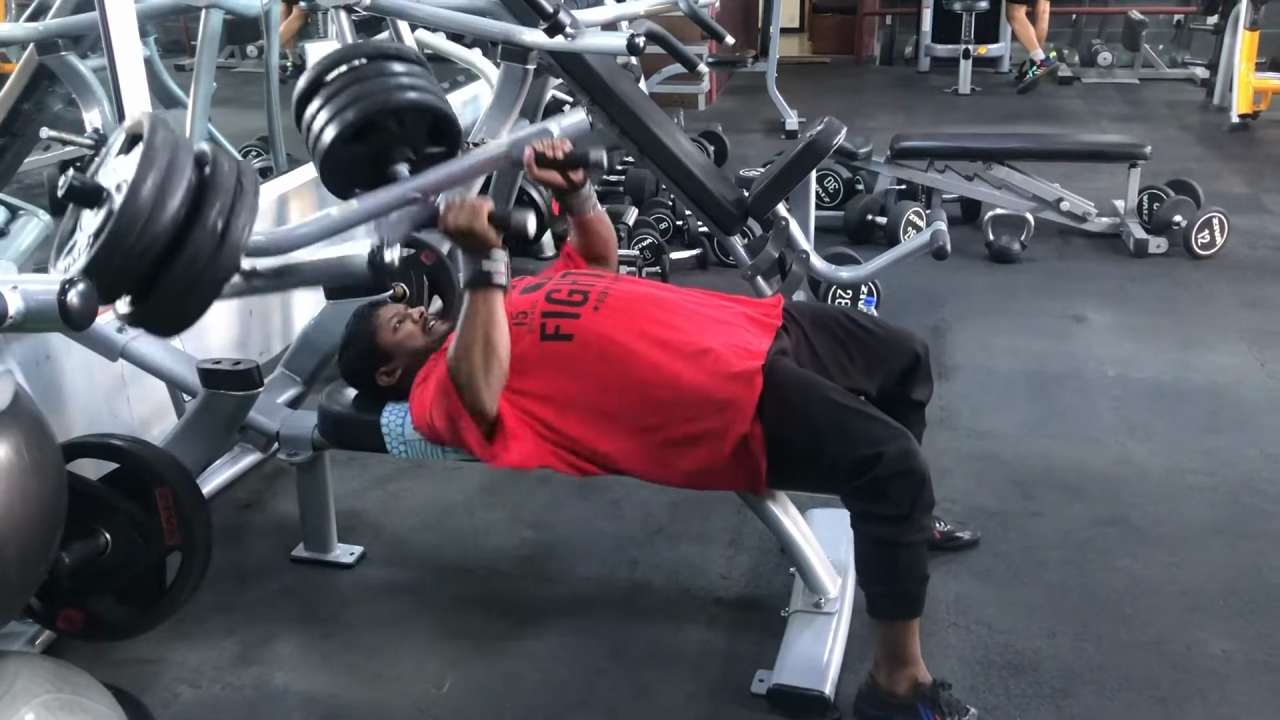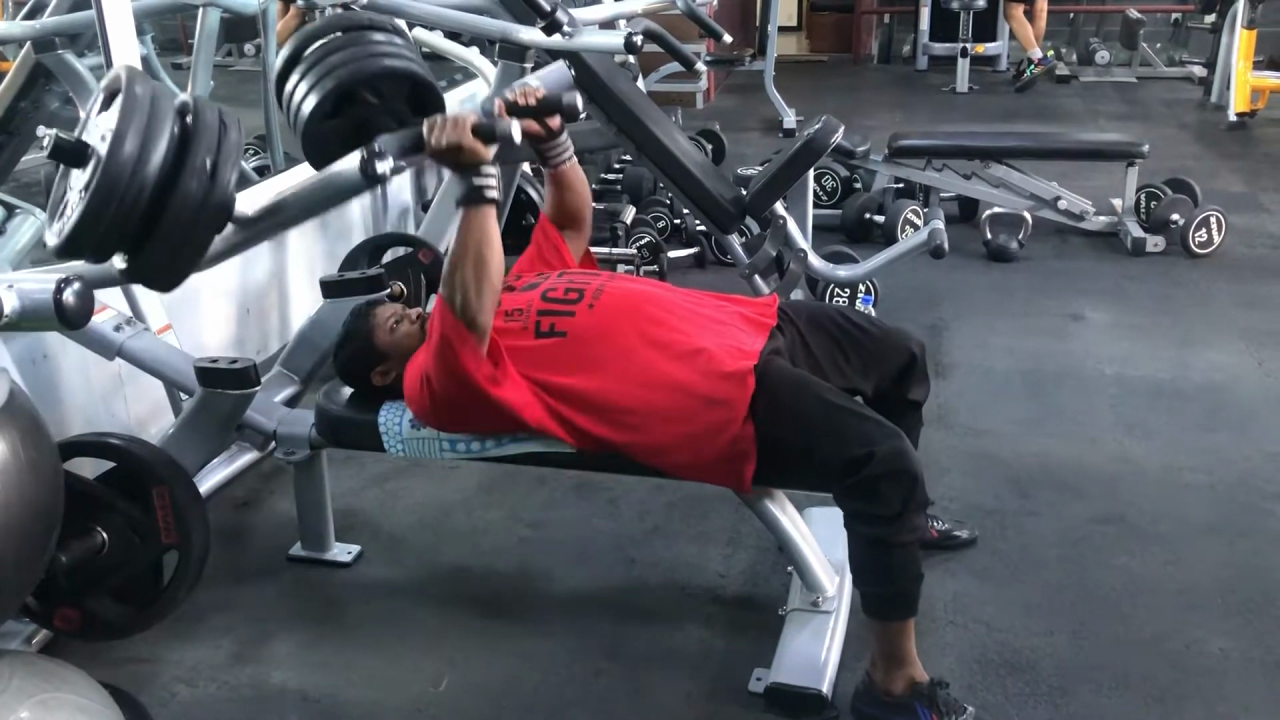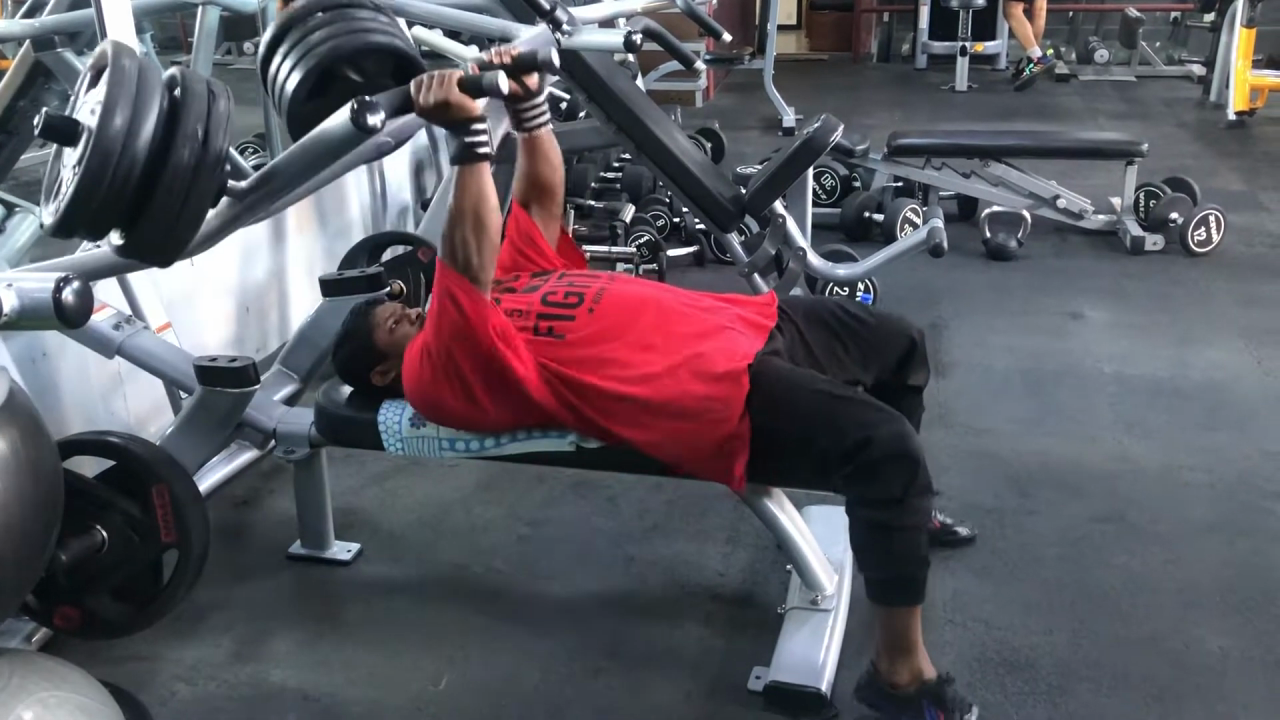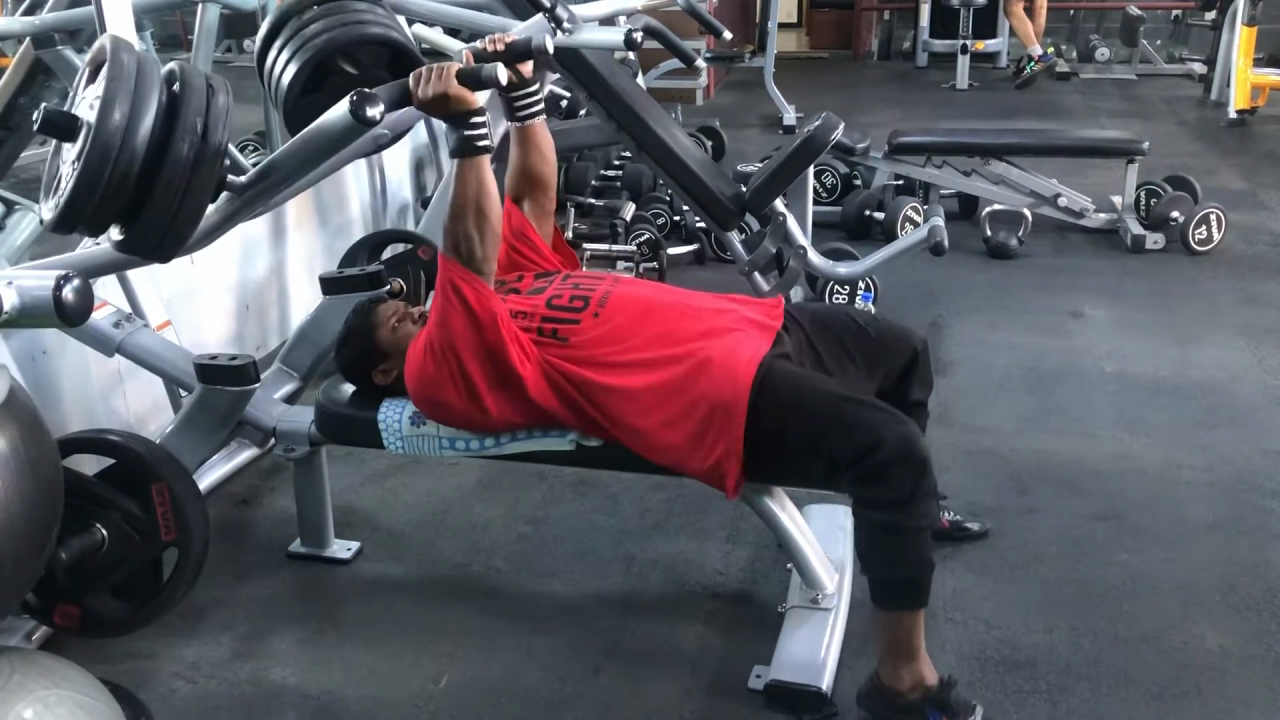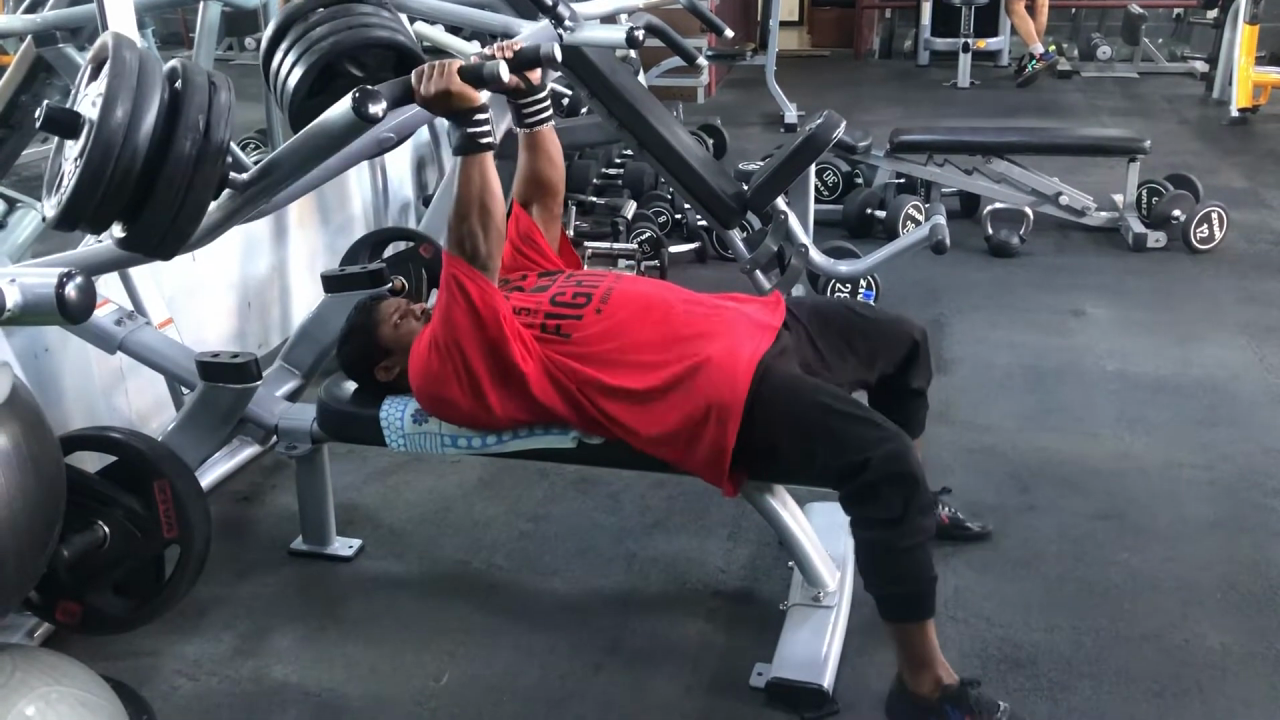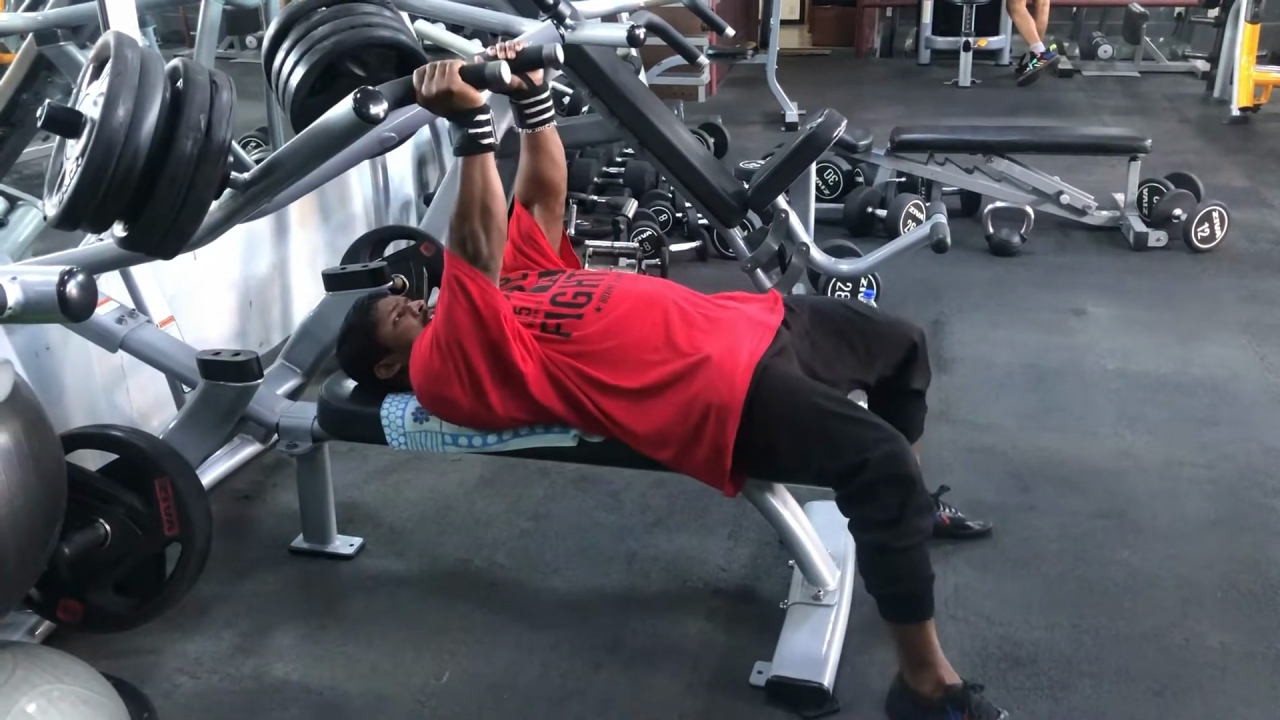
dt=0.2s
person 1, frame 1
left shoulder: (504, 302)
right shoulder: (439, 387)
left elbow: (602, 259)
right elbow: (482, 404)
left wrist: (572, 188)
right wrist: (481, 262)
right hip: (727, 398)
left knee: (904, 358)
right knee: (893, 462)
left ankle: (900, 523)
person 1, frame 2
left shoulder: (510, 287)
right shoulder: (433, 376)
left elbow: (574, 219)
right elbow: (470, 320)
left wrist: (549, 141)
right wrist: (476, 181)
right hip: (717, 396)
left knee: (901, 358)
right knee: (884, 461)
left ankle: (895, 518)
person 1, frame 3
left shoulder: (501, 289)
right shoulder: (436, 370)
left elbow: (542, 196)
right elbow: (467, 264)
left wrist: (526, 103)
right wrist: (468, 136)
right hip: (713, 393)
left knee: (900, 345)
right knee: (884, 446)
left ankle: (897, 509)
person 1, frame 4
left shoulder: (505, 288)
right shoulder: (442, 369)
left elbow: (533, 192)
right elbow: (471, 251)
left wrist: (520, 91)
right wrist: (466, 126)
right hip: (718, 395)
left knee: (901, 352)
right knee: (891, 448)
left ankle: (903, 508)
person 1, frame 5
left shoulder: (503, 288)
right shoulder: (444, 367)
left elbow: (542, 194)
right elbow: (473, 249)
left wrist: (526, 95)
right wrist: (468, 123)
right hip: (715, 392)
left knee: (901, 344)
right knee: (882, 461)
left ankle: (909, 512)
person 1, frame 6
left shoulder: (504, 286)
right shoulder: (445, 365)
left elbow: (541, 196)
right elbow: (474, 247)
left wrist: (528, 95)
right wrist: (468, 123)
right hip: (717, 390)
left knee: (898, 345)
right knee: (879, 461)
left ankle: (907, 511)
